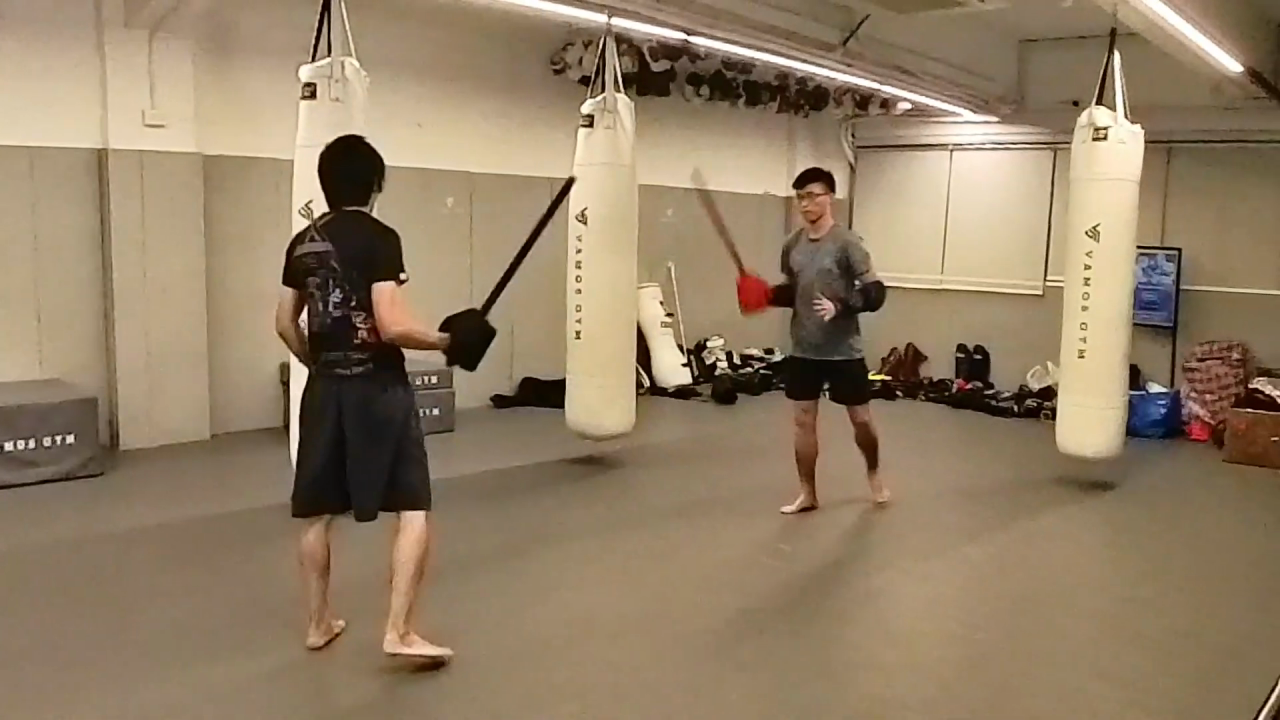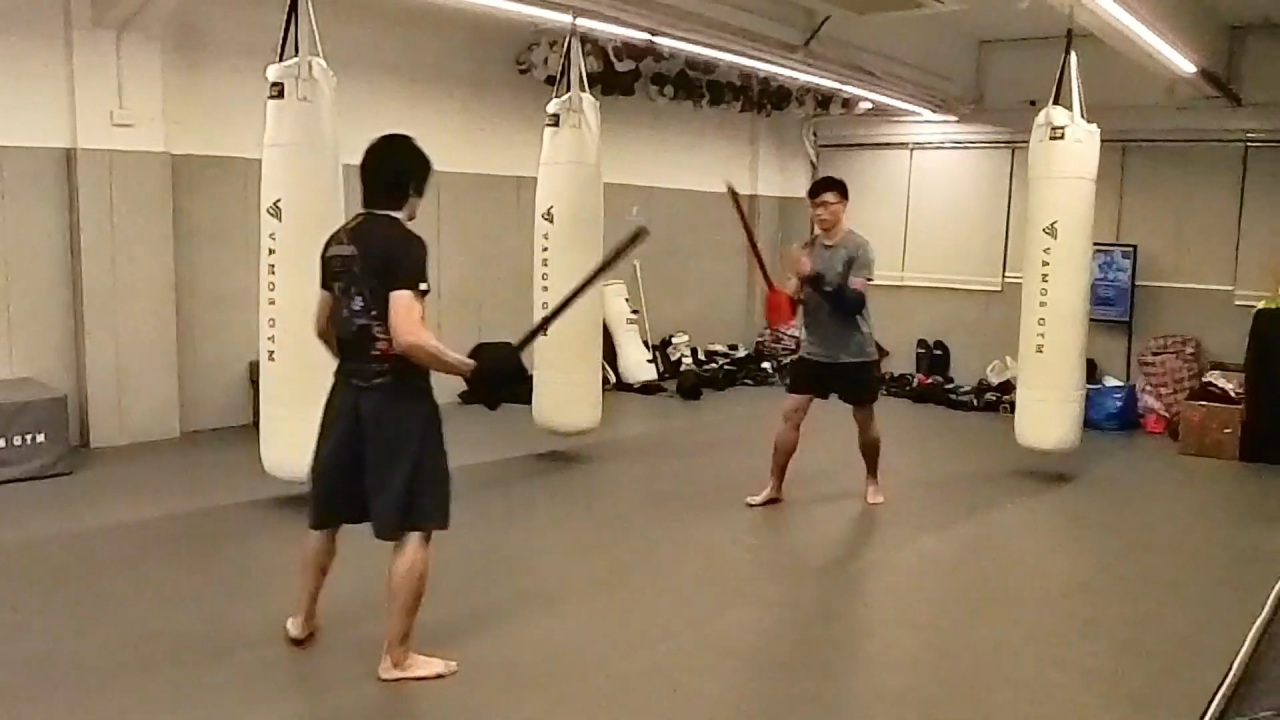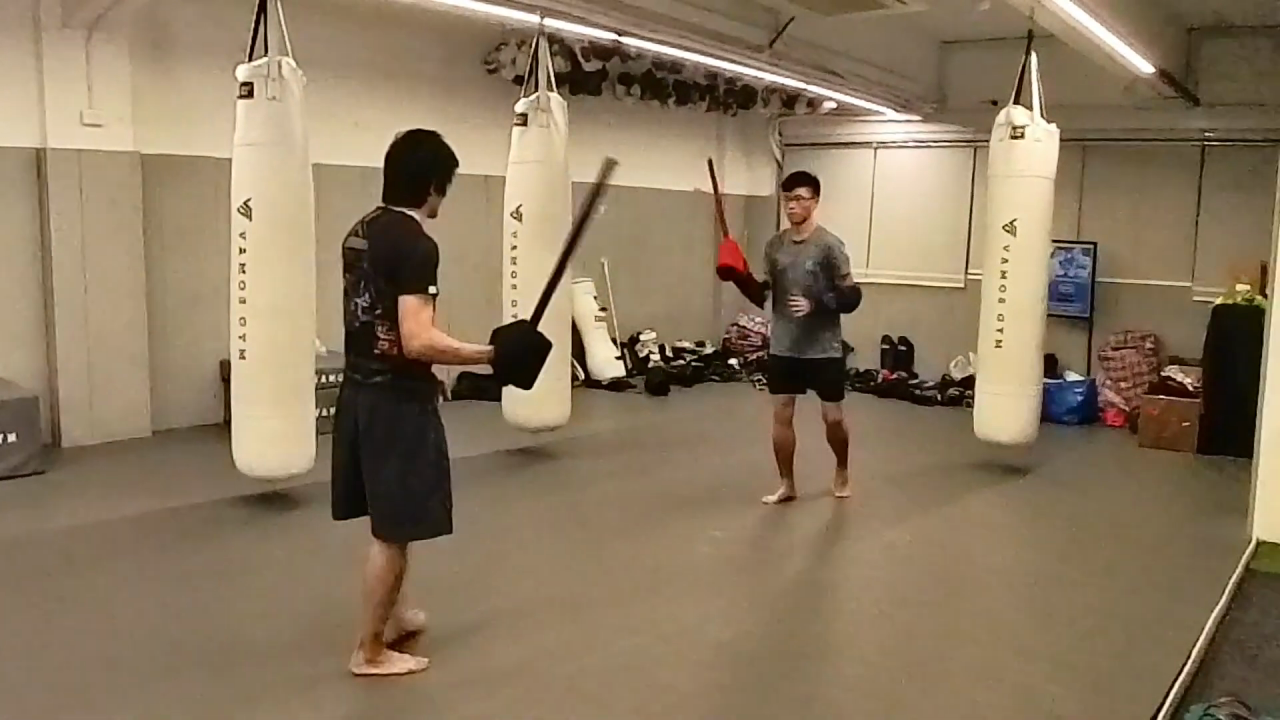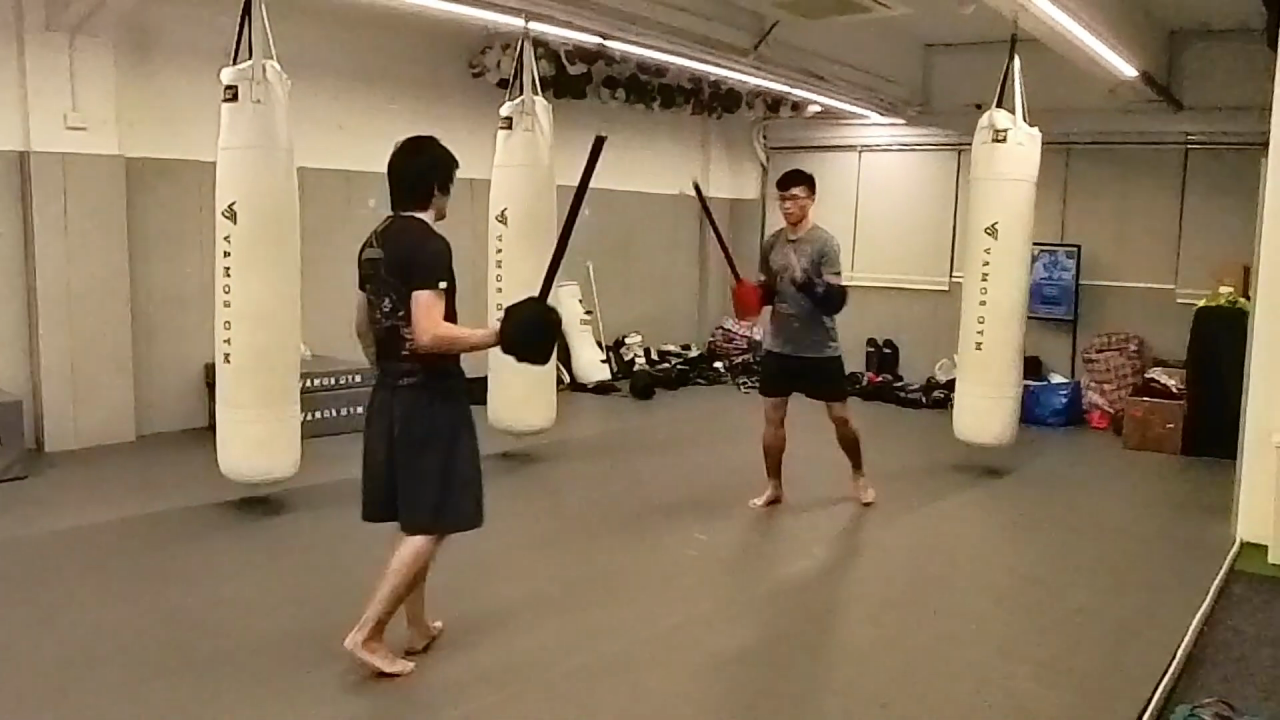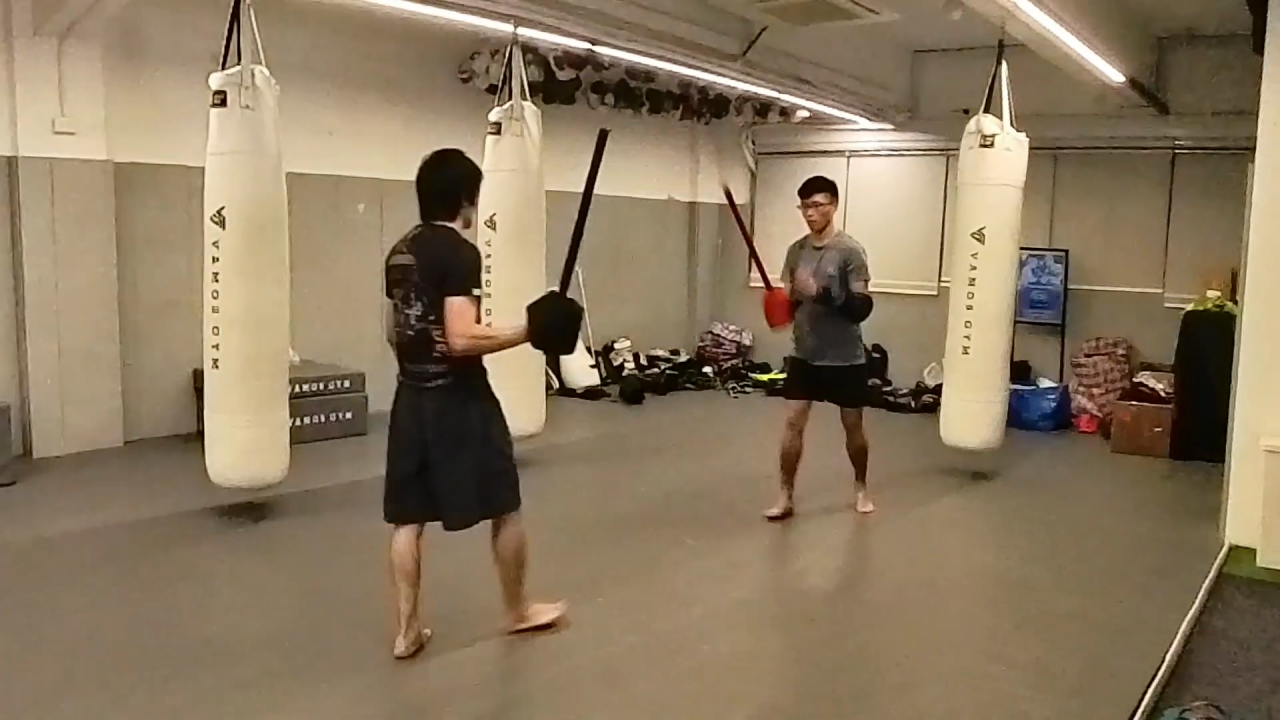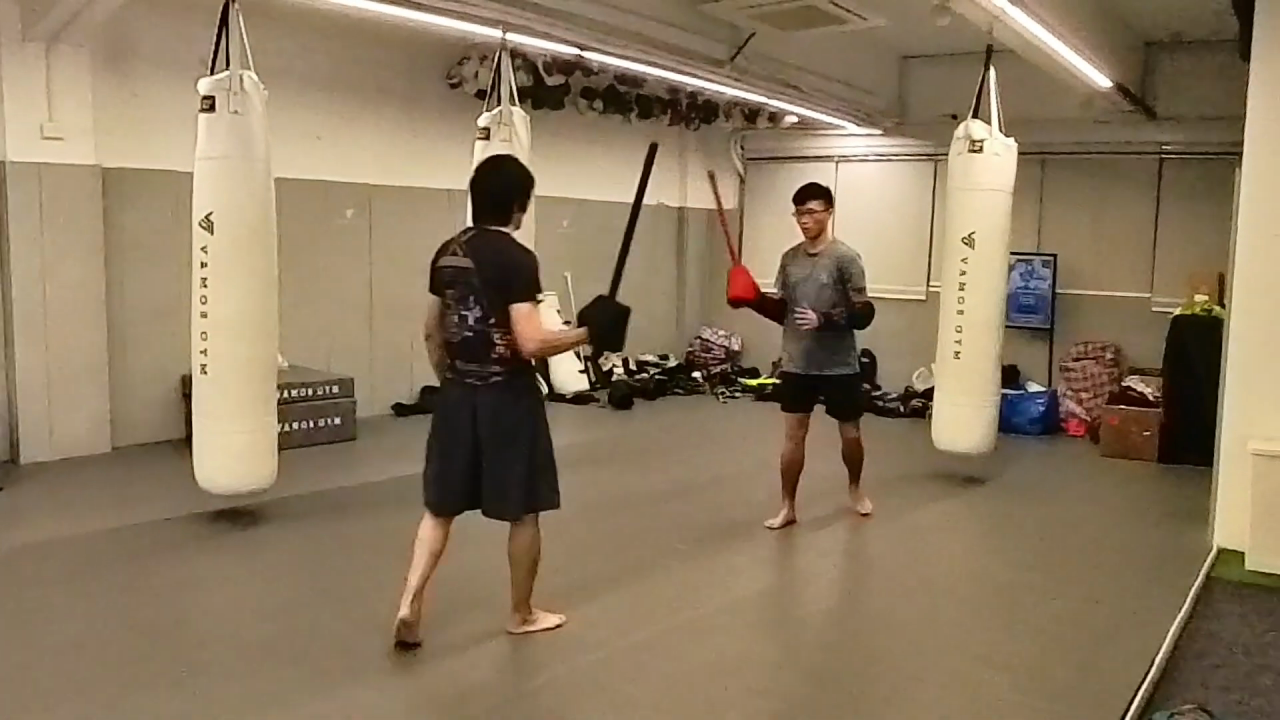
dt=0.4s
person 1, frame 1
left shoulder: (302, 243)
right shoulder: (378, 238)
left elbow: (285, 324)
right elbow: (394, 327)
right wrist: (446, 340)
left hip: (323, 387)
right hip: (377, 387)
left knee: (318, 511)
right knee: (413, 507)
left ankle: (319, 622)
right ankle: (400, 631)
person 1, frame 2
left shoulder: (339, 241)
right shoulder: (405, 244)
left elbow: (325, 326)
right elbow: (408, 338)
right wrist: (467, 367)
left hip: (349, 394)
right hip: (399, 400)
left knee: (329, 513)
right knee: (415, 528)
left ankle: (303, 617)
right ankle: (396, 655)
person 1, frame 3
left shoulder: (359, 232)
right shoulder: (416, 245)
right elbow: (419, 342)
right wrist: (489, 353)
left hip: (357, 388)
right hip: (397, 398)
left knee: (384, 515)
right knee: (396, 527)
left ankle: (392, 615)
right ankle: (370, 650)
person 1, frame 4
left shoulder: (374, 243)
right shoulder: (429, 245)
left elbow: (364, 328)
right elbow: (430, 334)
right wrist: (497, 335)
left hip: (388, 394)
right hip: (429, 398)
left knee: (410, 517)
right knee: (432, 523)
left ankle: (418, 626)
right ankle: (368, 633)
person 1, frame 5
left shoulder: (400, 252)
right shoulder: (459, 252)
right elbow: (463, 338)
right wrist: (529, 331)
left hip: (411, 396)
right hip: (459, 399)
left knee: (408, 518)
right knee: (504, 507)
left ankle: (407, 629)
right ankle: (518, 610)
person 1, frame 6
left shoulder: (447, 254)
right shoulder: (516, 258)
left elbow: (432, 332)
right elbow: (531, 344)
right wrist: (587, 332)
left hip: (457, 394)
right hip: (508, 397)
left knee: (441, 506)
right knee: (525, 510)
left ankle: (410, 603)
right ankle: (522, 614)
person 2, frame 1
left shoulder: (848, 243)
right shoulder: (792, 245)
left elbow: (876, 294)
left wrist: (841, 307)
right wrist: (766, 295)
left hip: (844, 350)
right hip: (802, 350)
left knee: (861, 419)
right knee: (803, 421)
left ankle: (873, 474)
right ankle: (807, 494)
person 2, frame 2
left shoulder: (858, 249)
right shoulder: (807, 249)
left elbow: (854, 303)
right elbow: (794, 293)
left wrist: (814, 276)
left hip: (855, 354)
right hip: (814, 351)
left knee: (865, 421)
right knee: (791, 415)
left ankle: (872, 481)
right ankle: (774, 487)
person 2, frame 3
left shoulder: (829, 245)
right shoulder: (774, 245)
left elbow: (852, 297)
right elbow: (761, 295)
left wrist: (816, 305)
right wrist: (738, 275)
left hip: (823, 349)
right hip: (783, 348)
left knee: (833, 418)
right knee: (781, 416)
left ankle: (841, 470)
right ankle: (787, 484)
person 2, frame 4
left shoulder: (825, 243)
right shoulder: (772, 243)
left elbow: (836, 300)
left wrist: (803, 280)
left hip: (821, 349)
right hip: (779, 347)
left knee: (840, 417)
right knee: (773, 416)
left ankle: (859, 475)
right ankle: (774, 487)
person 2, frame 5
left shoulder: (850, 251)
right shoulder: (796, 250)
left elbow: (861, 307)
left wrist: (820, 292)
left hip: (845, 357)
right hip: (804, 354)
left knee: (853, 425)
right knee: (793, 422)
left ankle: (861, 487)
right ankle: (786, 497)
person 2, frame 6
left shoulder: (846, 258)
right shoulder: (790, 258)
left elbow: (863, 314)
right elbow: (781, 310)
left wrist: (825, 320)
right wrist: (753, 301)
left hip: (840, 366)
right hip: (796, 365)
left knee: (851, 435)
right knee: (794, 434)
left ankle: (855, 488)
right ankle: (787, 507)
